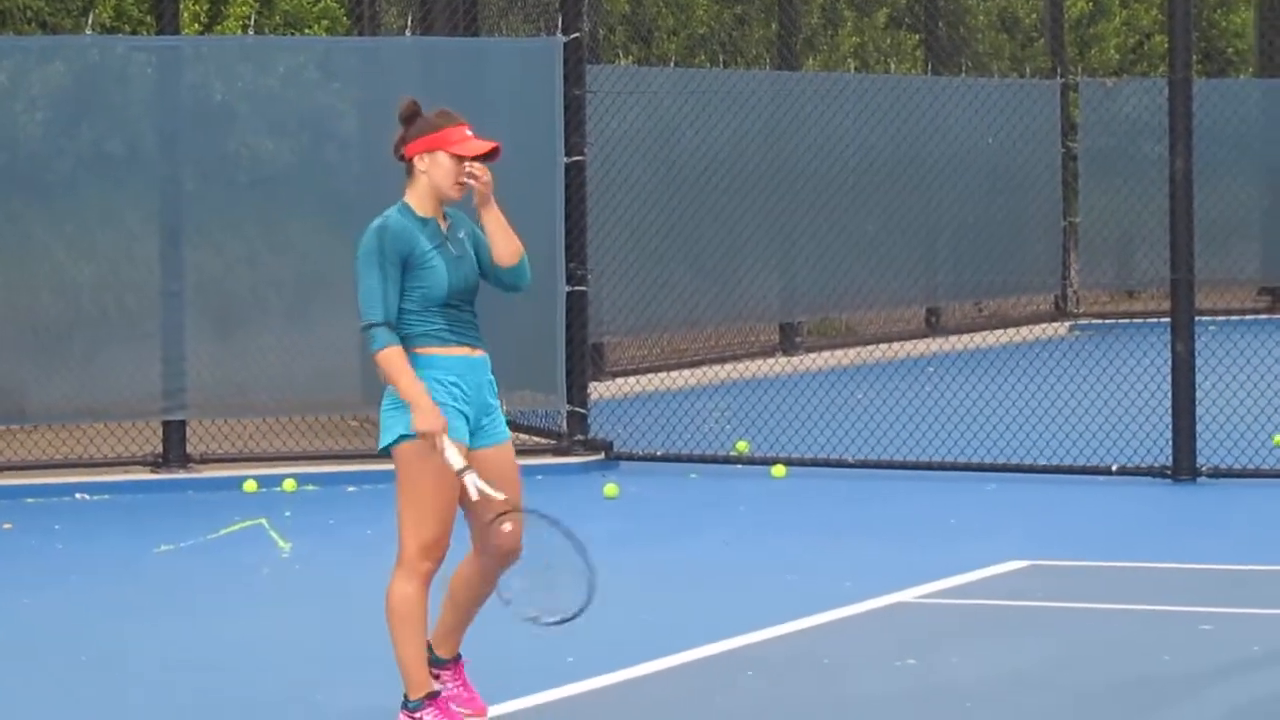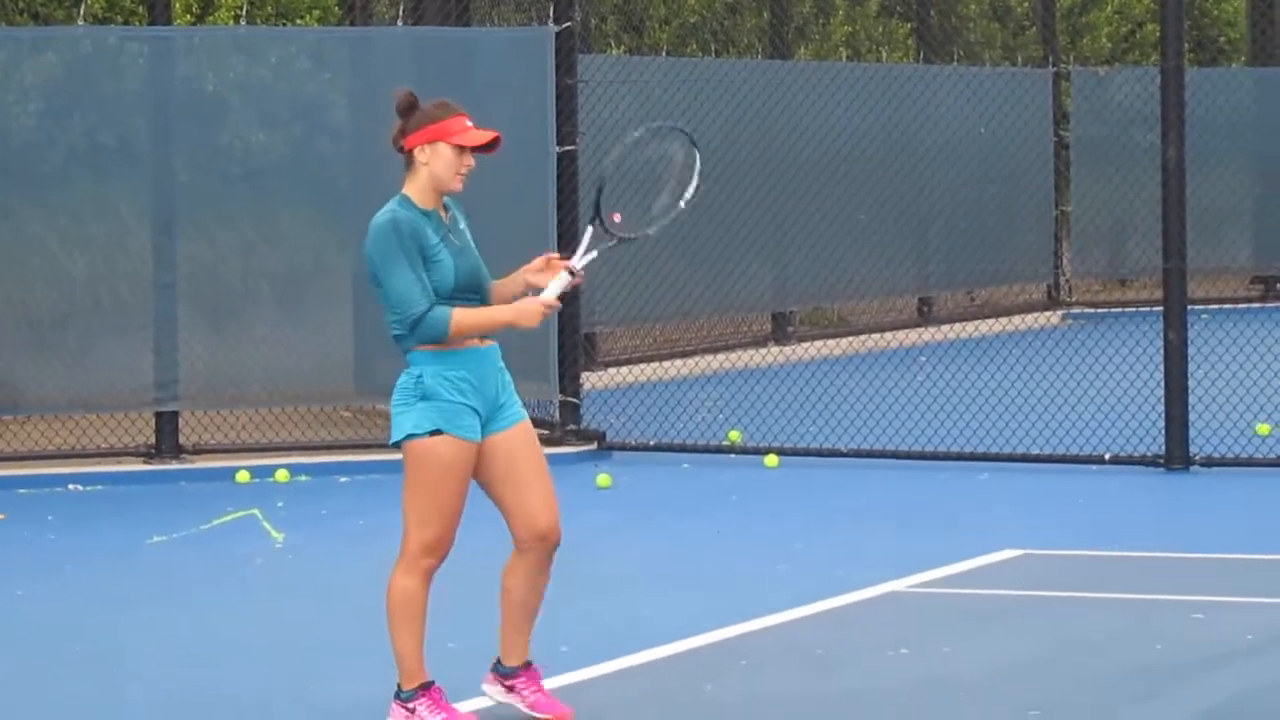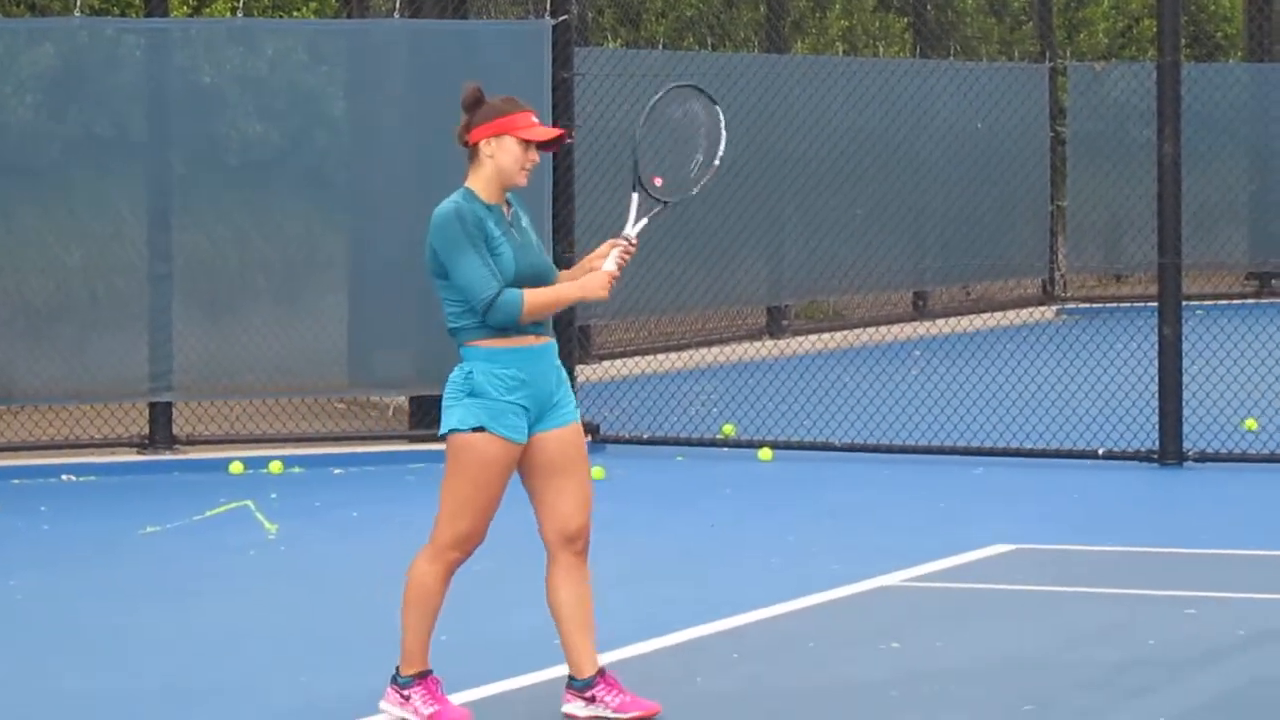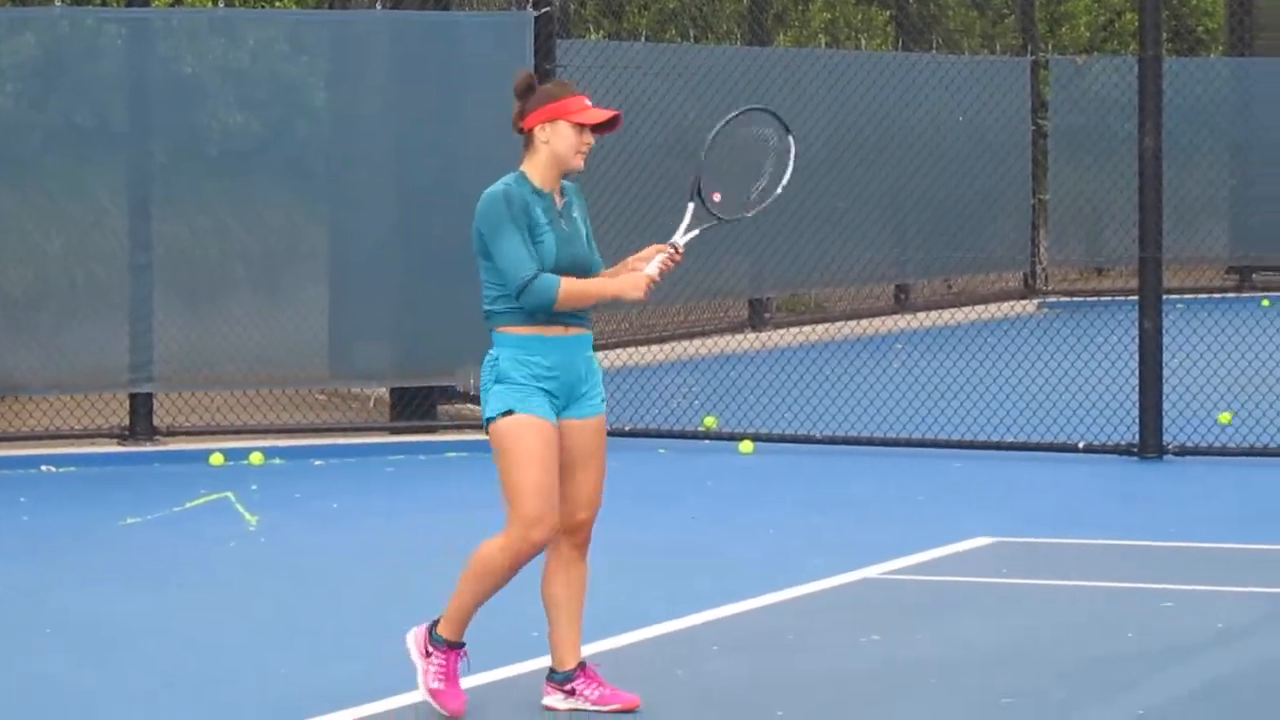
dt=0.4s
person 1, frame 1
left shoulder: (459, 224)
right shoulder: (388, 232)
left elbow: (515, 276)
right elbow: (379, 332)
left wrist: (487, 205)
right wrist: (418, 402)
left hip: (480, 389)
right hip: (429, 393)
left knee: (501, 547)
right knee: (421, 555)
left ankle: (444, 659)
person 1, frame 2
left shoulder: (452, 214)
right shoulder: (392, 225)
right elbow: (424, 320)
left wrist: (526, 277)
right wrist: (512, 313)
left hip: (491, 384)
right hip: (437, 391)
left knee: (540, 532)
right knee: (425, 551)
person 1, frame 3
left shoulder: (514, 211)
right shoulder: (454, 217)
right elbow: (496, 306)
left wrist: (589, 265)
right wrist: (581, 290)
left hip: (546, 380)
right hip: (490, 386)
left knee: (571, 537)
right knee: (453, 543)
person 1, frame 4
left shoulder: (572, 199)
right shoulder: (502, 200)
right elbow: (531, 288)
left wrist: (634, 266)
right wrist: (616, 287)
left hip: (579, 369)
right hip: (521, 371)
left knee: (575, 530)
right knee: (532, 529)
right ankle: (441, 638)
